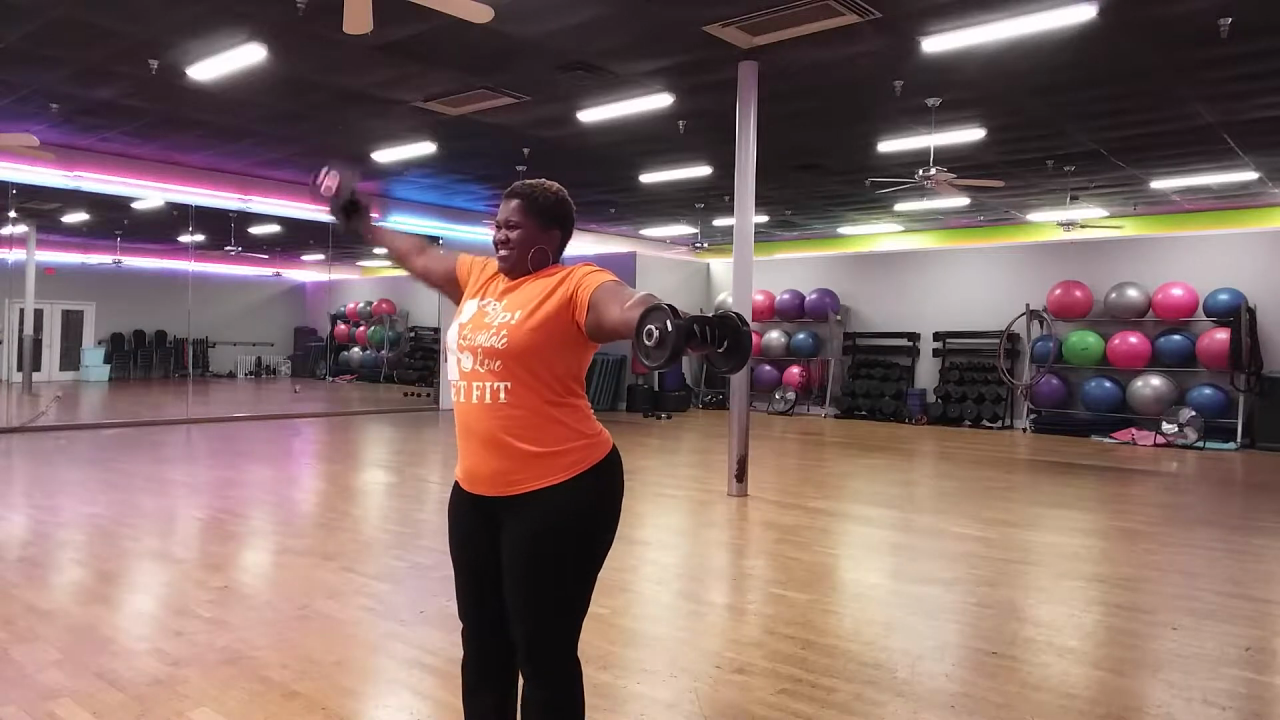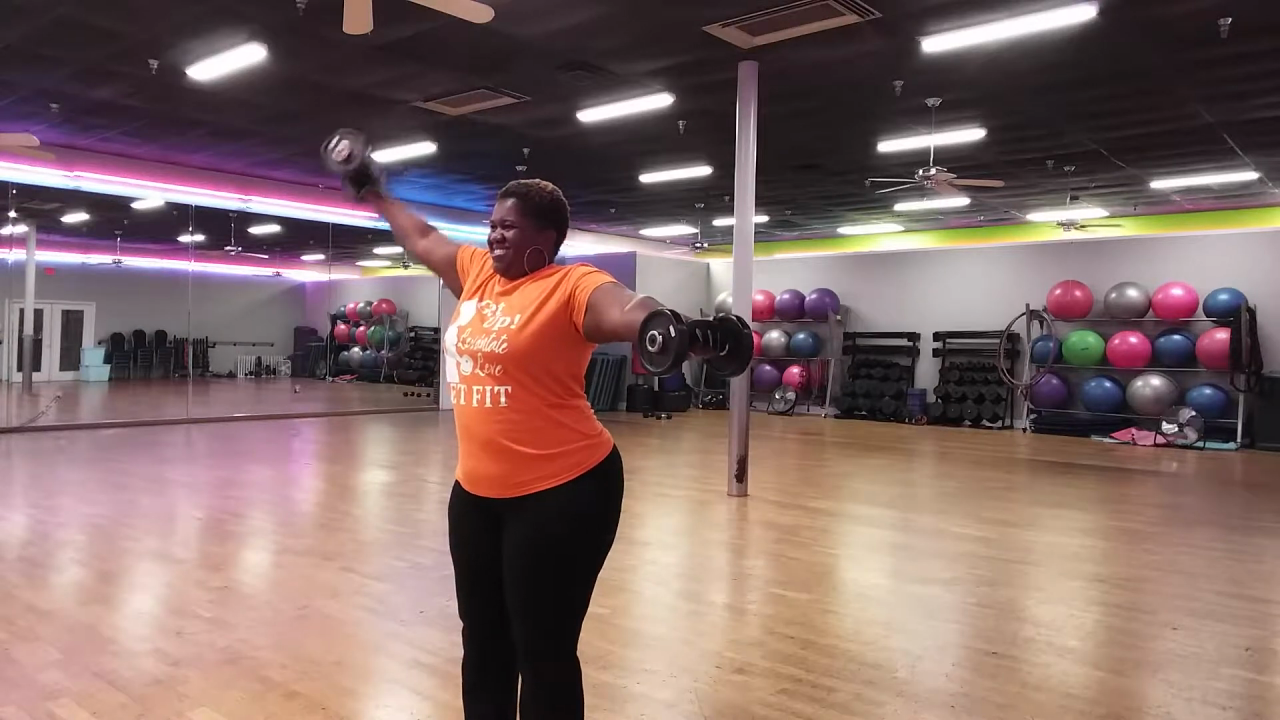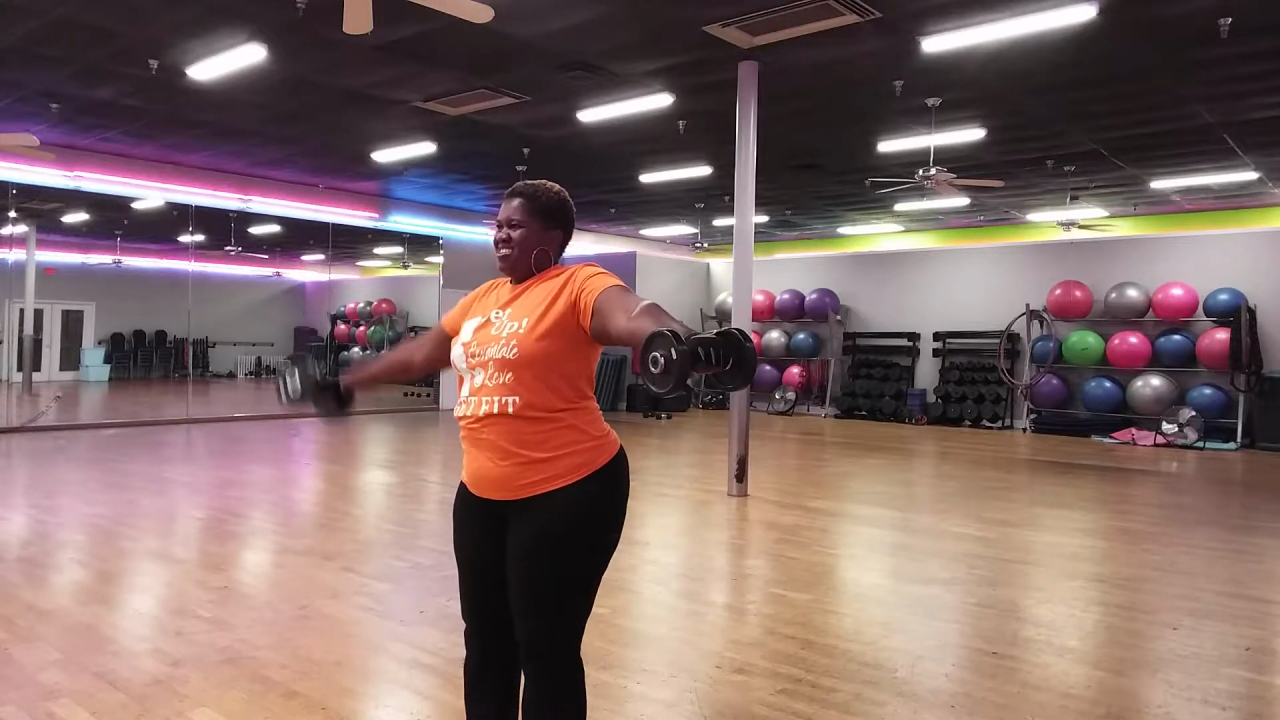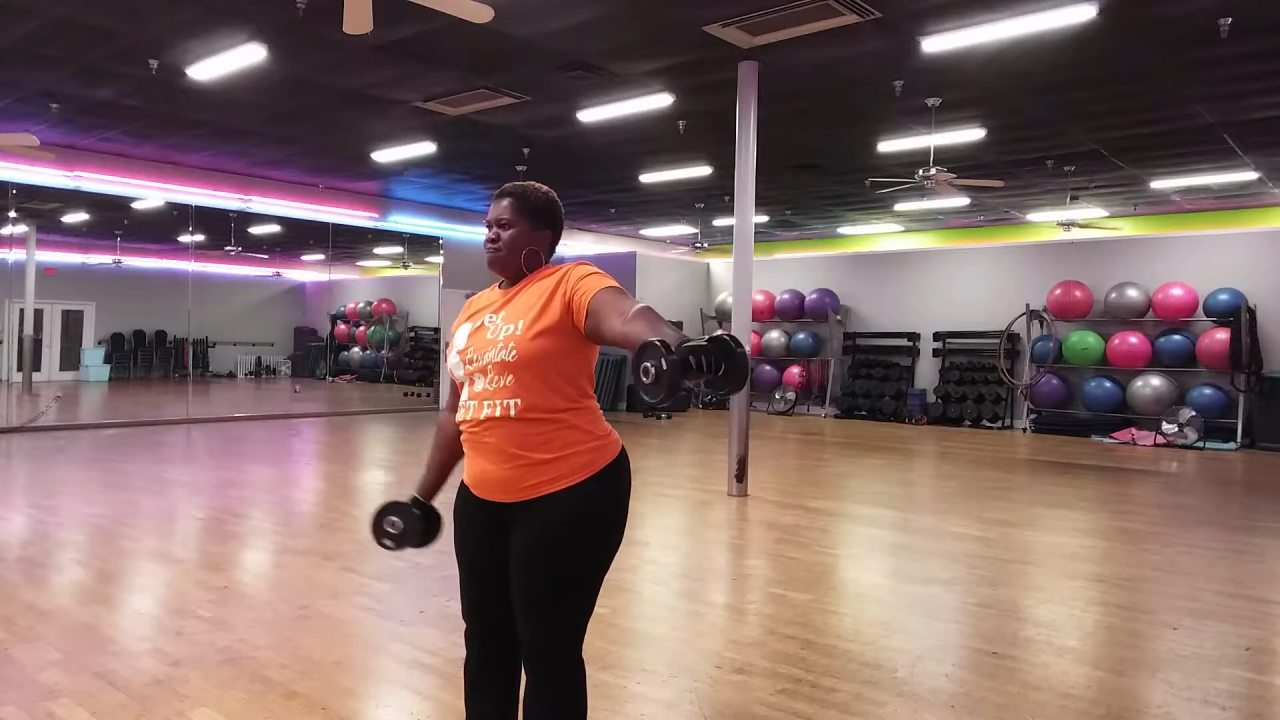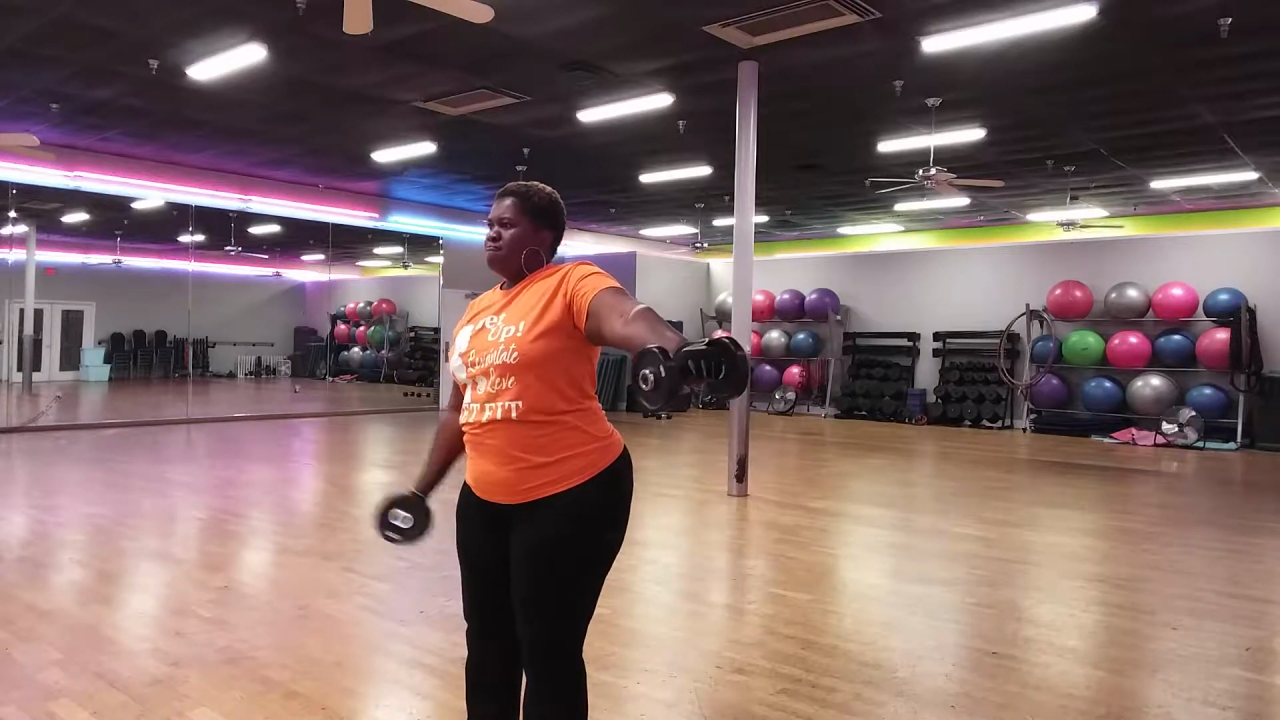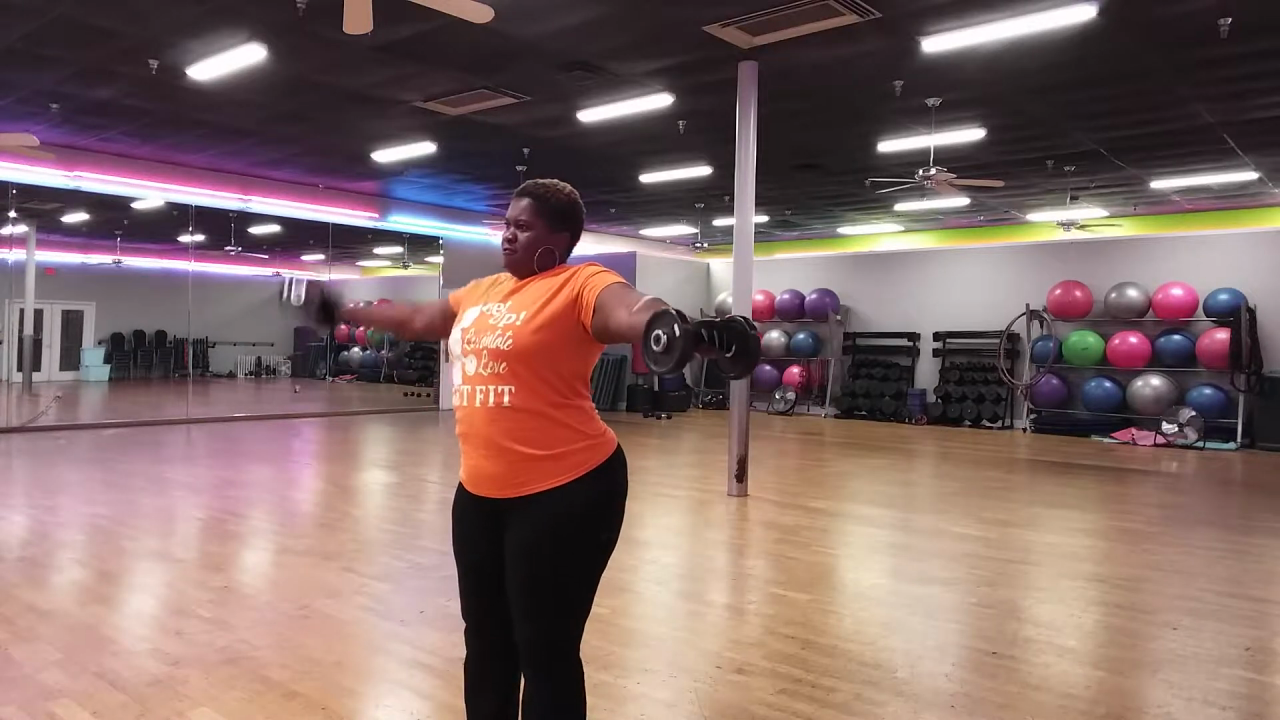
dt=0.4s
person 1, frame 1
left shoulder: (576, 285)
right shoulder: (481, 278)
left elbow: (630, 308)
right elbow: (420, 254)
right wrist: (361, 219)
left hip: (560, 491)
right hip: (476, 491)
left knee: (544, 651)
right knee: (483, 642)
person 1, frame 2
left shoulder: (572, 286)
right shoulder: (478, 275)
left elbow: (629, 310)
right elbow: (421, 237)
right wrist: (373, 193)
left hip: (562, 491)
right hip: (477, 492)
left knee: (543, 652)
right knee: (483, 643)
person 1, frame 3
left shoulder: (578, 286)
right shoulder: (482, 299)
left elbow: (632, 315)
right elbow: (421, 353)
left wrist: (682, 340)
right wrist: (350, 380)
left hip: (566, 493)
right hip: (483, 494)
left knee: (546, 650)
right knee: (485, 643)
person 1, frame 4
left shoulder: (571, 286)
right shoulder: (472, 309)
left elbow: (624, 318)
right elbow: (456, 410)
left wrist: (680, 348)
right wrist: (425, 494)
left hip: (572, 493)
right hip: (483, 499)
left knee: (549, 650)
right knee: (484, 645)
person 1, frame 5
left shoulder: (573, 285)
right shoulder: (476, 311)
left elbow: (627, 318)
right elbow: (457, 410)
left wrist: (678, 353)
right wrist: (424, 486)
left hip: (571, 494)
right hip: (486, 499)
left knee: (549, 650)
right knee: (487, 644)
person 1, frame 6
left shoulder: (581, 285)
right shoulder: (485, 290)
left elbow: (635, 311)
right elbow: (417, 319)
right wrist: (346, 312)
left hip: (563, 492)
right hip: (481, 492)
left knee: (545, 649)
right knee: (485, 642)
